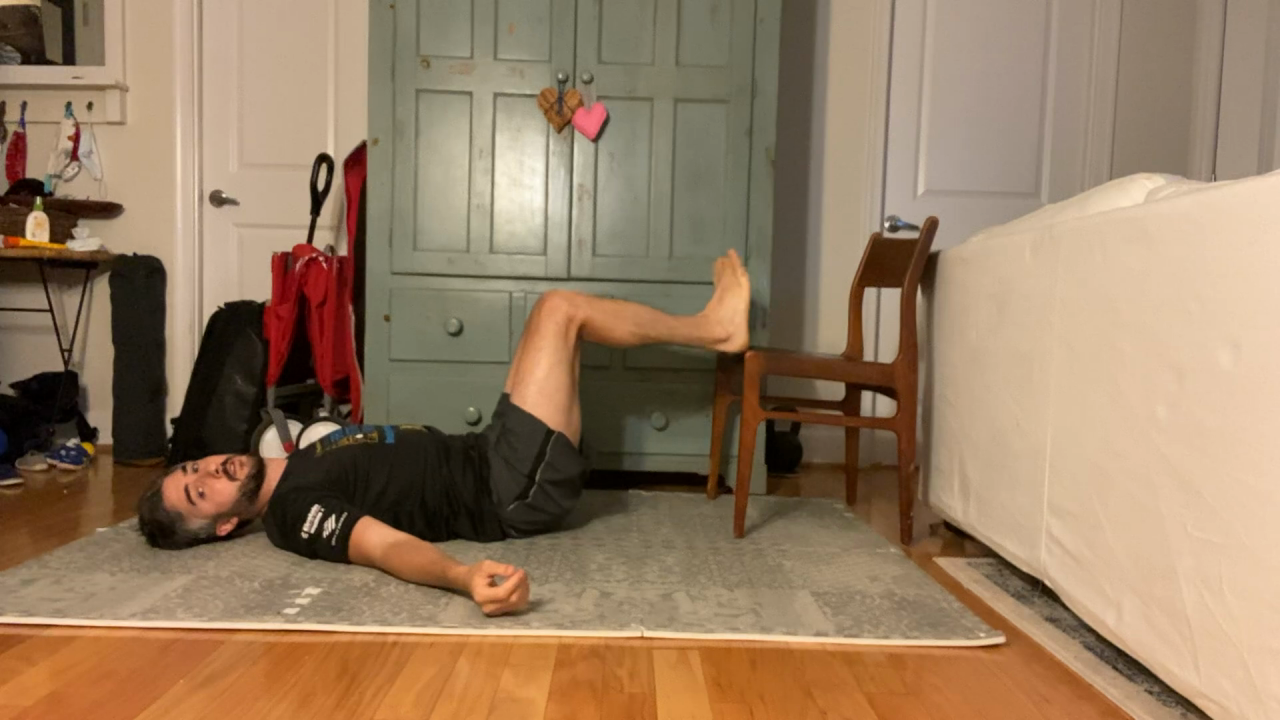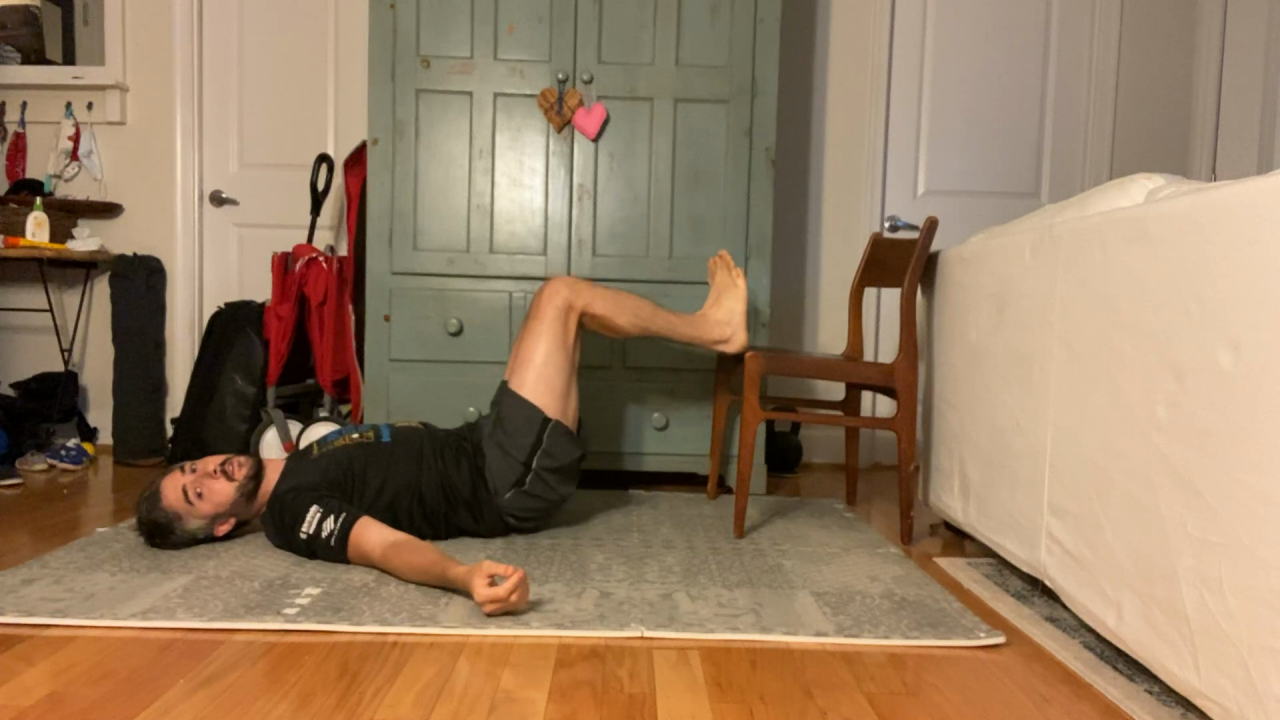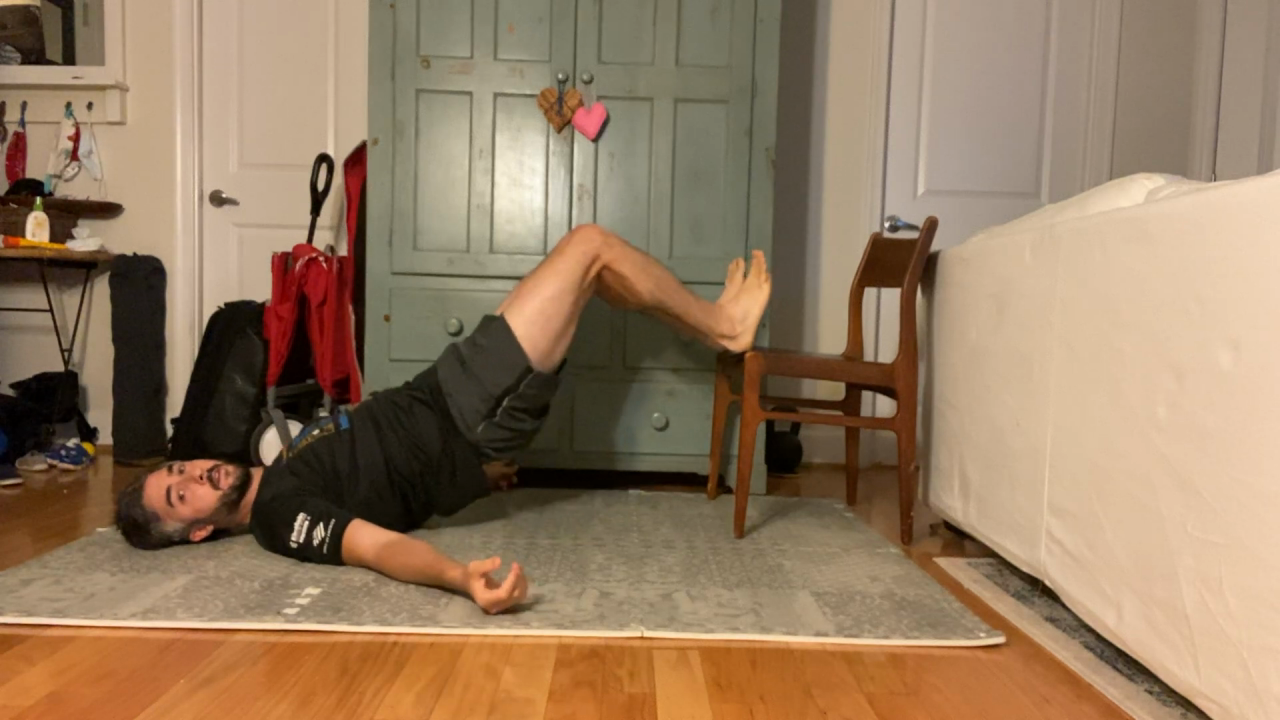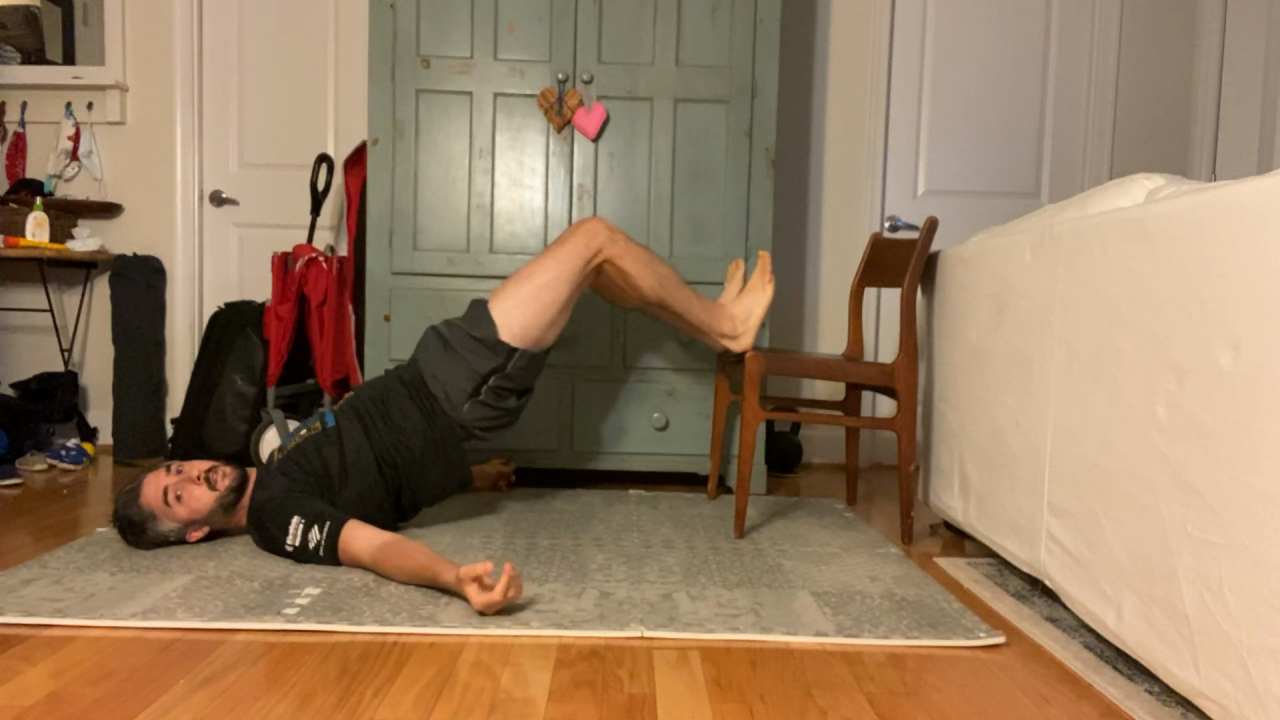
dt=1s
person 1, frame 1
left shoulder: (301, 466)
right shoulder: (297, 514)
right elbow: (390, 548)
right wrist: (464, 577)
left hip: (482, 457)
right hip: (516, 491)
left knee: (563, 314)
right knee: (561, 308)
left ankle: (711, 328)
right ankle: (712, 328)
person 1, frame 2
left shoulder: (300, 469)
right shoulder: (296, 514)
right elbow: (391, 548)
right wrist: (464, 576)
left hip: (479, 450)
right hip: (514, 481)
left knee: (565, 302)
right knee: (560, 296)
left ankle: (706, 326)
right ankle: (710, 328)
person 1, frame 3
left shoulder: (281, 479)
right shoulder: (282, 520)
right elbow: (382, 548)
right wrist: (461, 578)
left hip: (445, 398)
right hip: (477, 416)
left knee: (590, 256)
right knee: (592, 243)
left ankle: (714, 322)
right ankle: (721, 326)
person 1, frame 4
left shoulder: (273, 478)
right shoulder: (278, 519)
right elbow: (376, 548)
right wrist: (456, 580)
left hip: (433, 383)
right hip: (463, 389)
left knee: (593, 254)
right knee: (596, 236)
left ankle: (713, 321)
right ankle: (723, 325)
